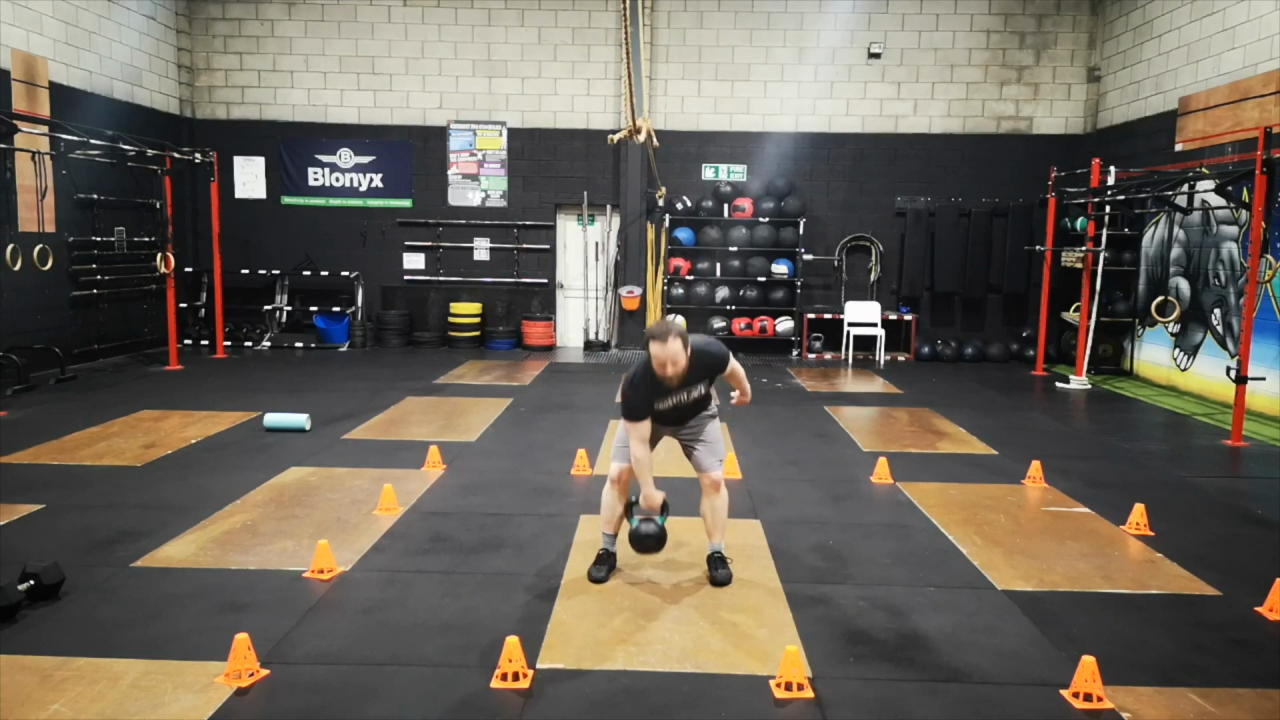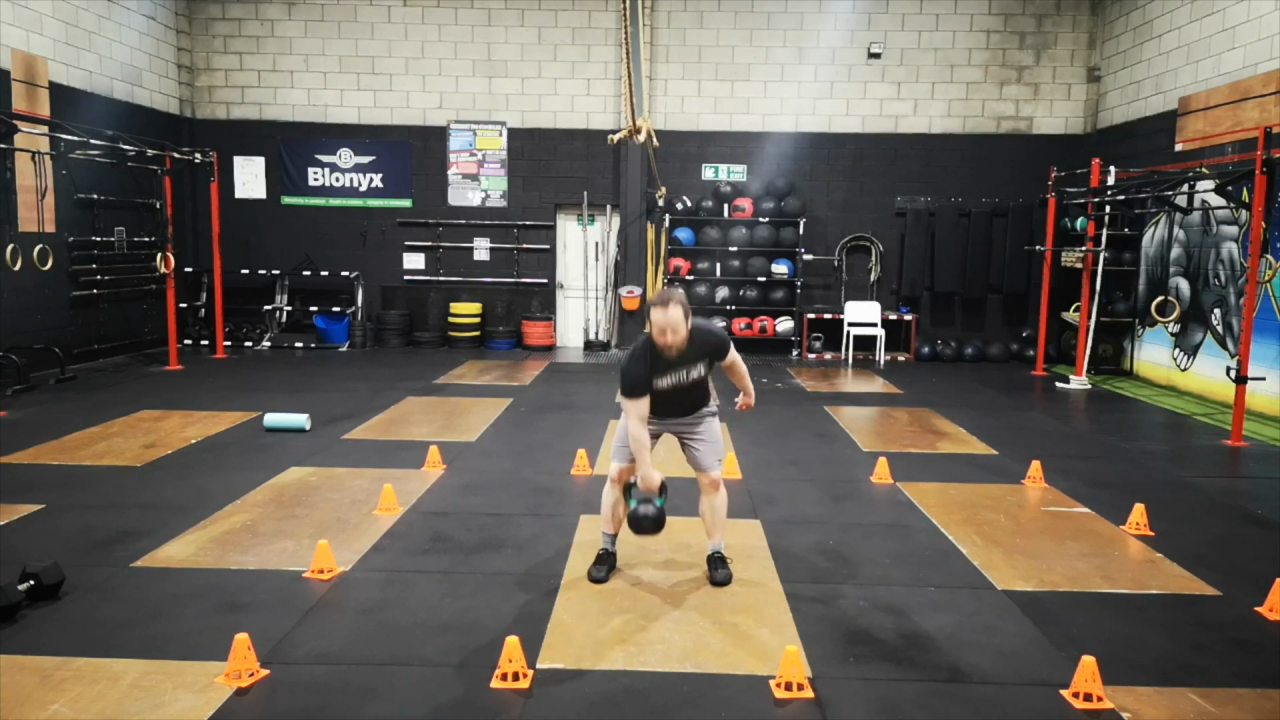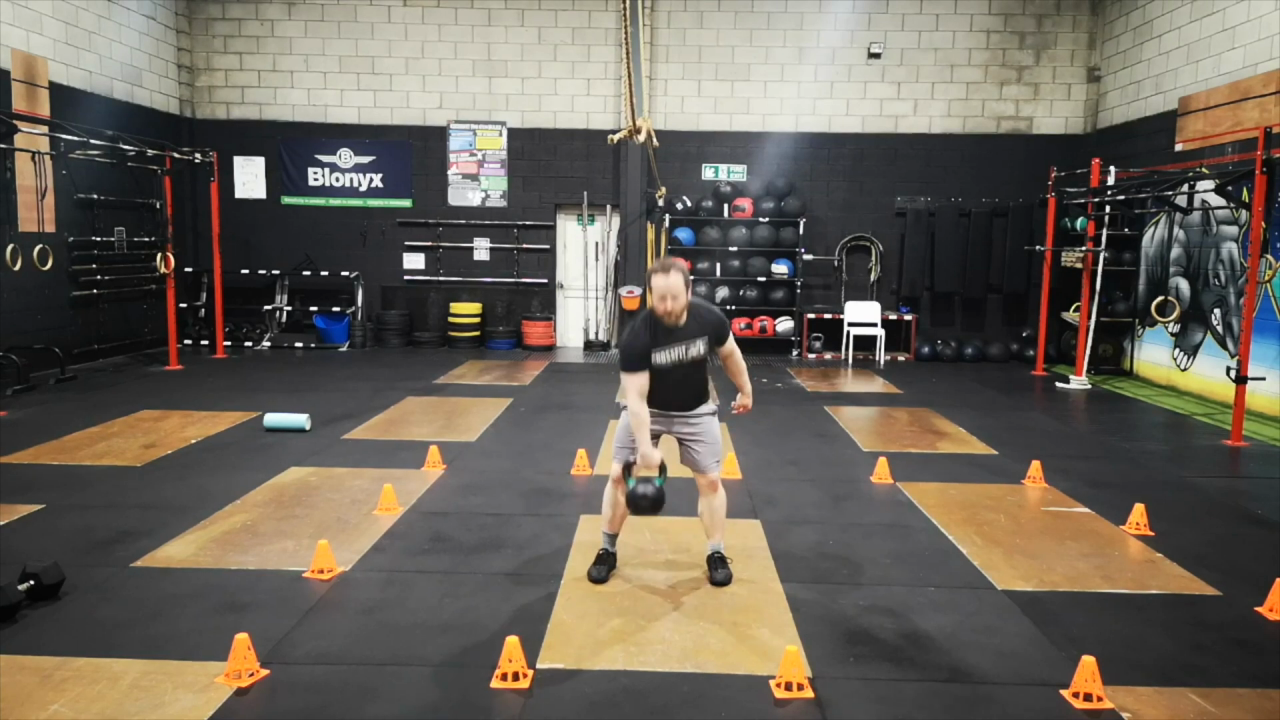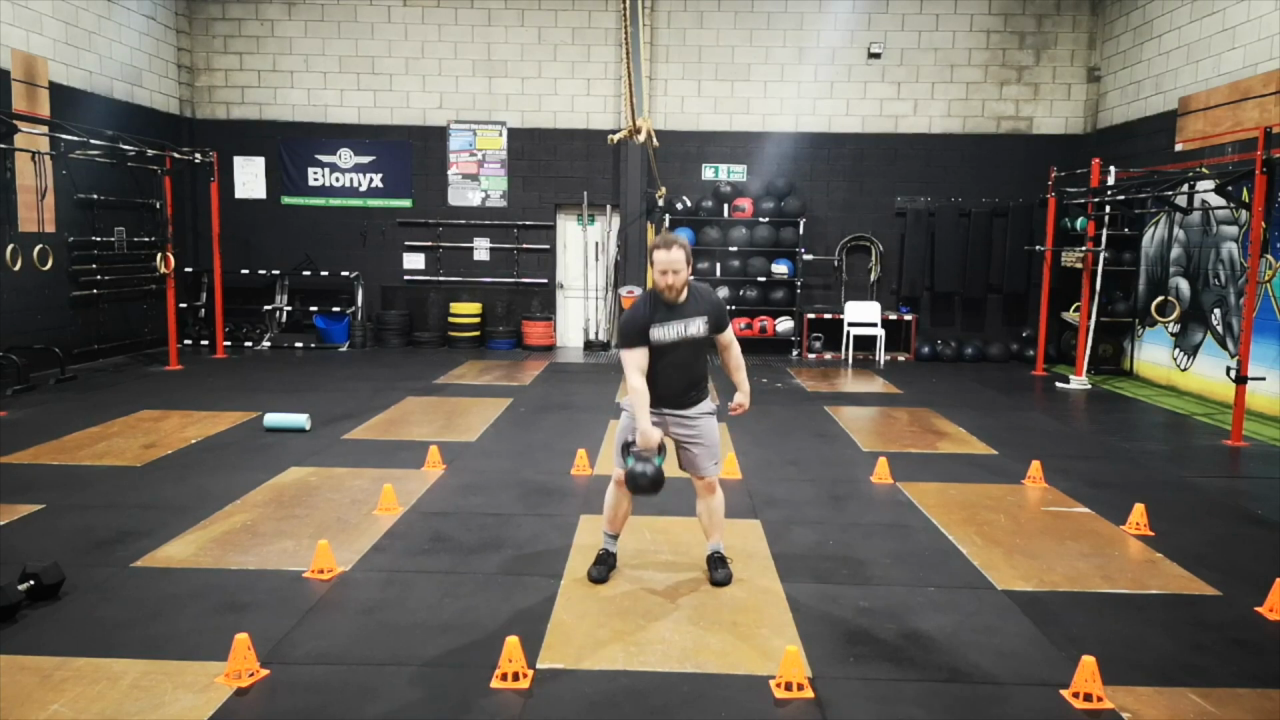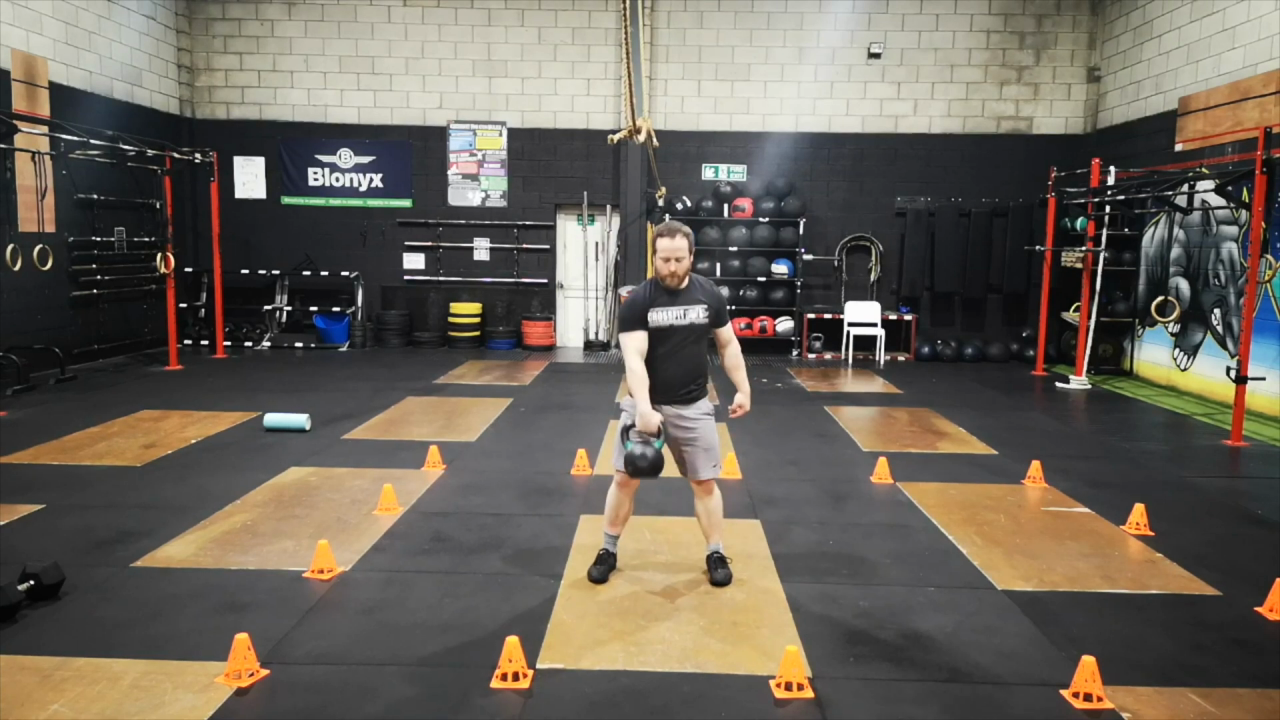
dt=0.1s
person 1, frame 1
left shoulder: (709, 353)
right shoulder: (636, 383)
left elbow: (733, 370)
right elbow: (639, 445)
left wrist: (744, 390)
right wrist: (648, 492)
left hip: (697, 417)
right hip: (645, 422)
left knee: (713, 480)
right knee: (618, 475)
left ankle: (717, 555)
right ankle: (607, 552)
person 1, frame 2
left shoulder: (709, 336)
right shoulder: (636, 360)
left elbow: (732, 363)
right elbow: (636, 422)
left wrist: (747, 391)
right wrist: (646, 470)
left hip: (695, 413)
right hip: (647, 412)
left knee: (712, 478)
right knee: (618, 474)
left ankle: (716, 554)
right ankle: (607, 551)
person 1, frame 3
left shoulder: (709, 317)
right shoulder: (637, 336)
left elbow: (729, 354)
right elbow: (636, 398)
left wrist: (745, 390)
right wrist: (645, 449)
left hip: (696, 410)
right hip: (647, 411)
left knee: (710, 480)
right knee: (621, 475)
left ankle: (716, 554)
right ankle: (607, 551)
person 1, frame 4
left shoulder: (709, 301)
right shoulder: (637, 314)
left elbow: (728, 346)
right elbow: (635, 375)
left wrist: (743, 389)
right wrist: (644, 425)
left hip: (694, 409)
right hip: (645, 405)
left knee: (707, 481)
right knee: (622, 476)
left ankle: (716, 554)
right ankle: (608, 551)
person 1, frame 5
left shoulder: (709, 294)
right shoulder: (638, 301)
left elbow: (728, 344)
right elbow: (634, 360)
left wrist: (743, 389)
right wrist: (644, 409)
left hip: (694, 407)
right hip: (645, 408)
left knee: (705, 482)
right knee: (626, 479)
left ankle: (715, 554)
right ankle: (608, 551)
